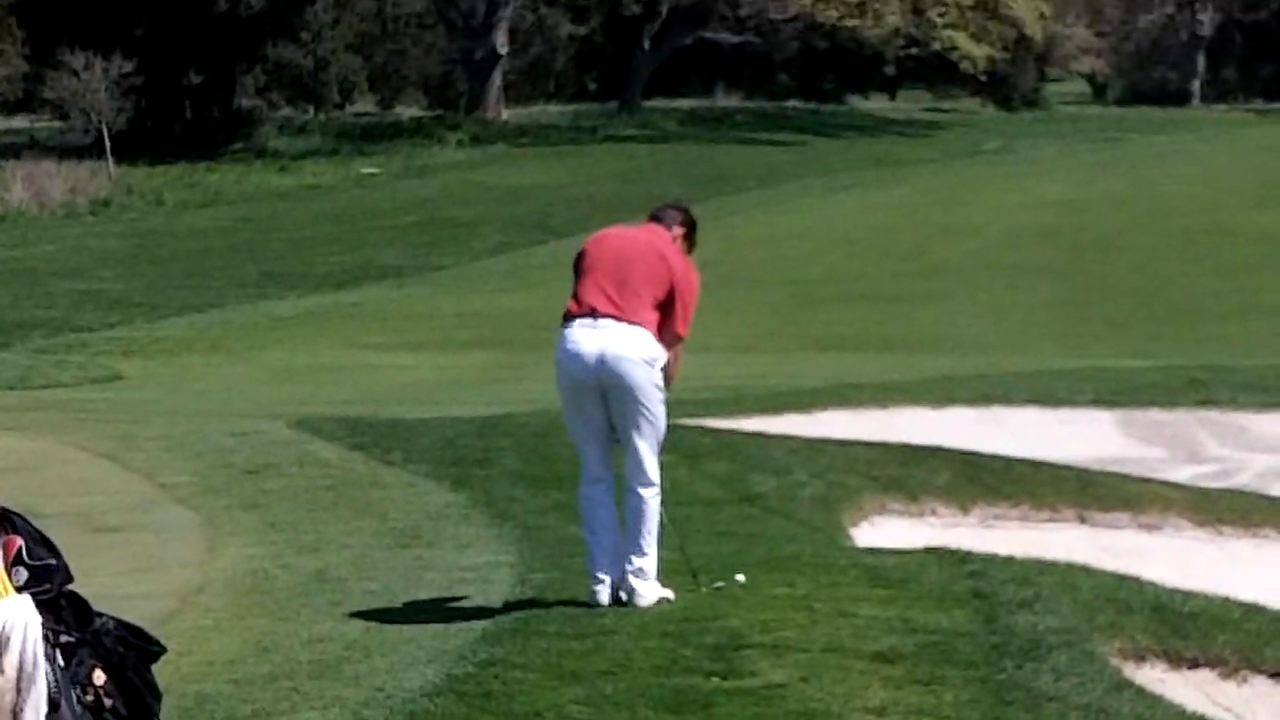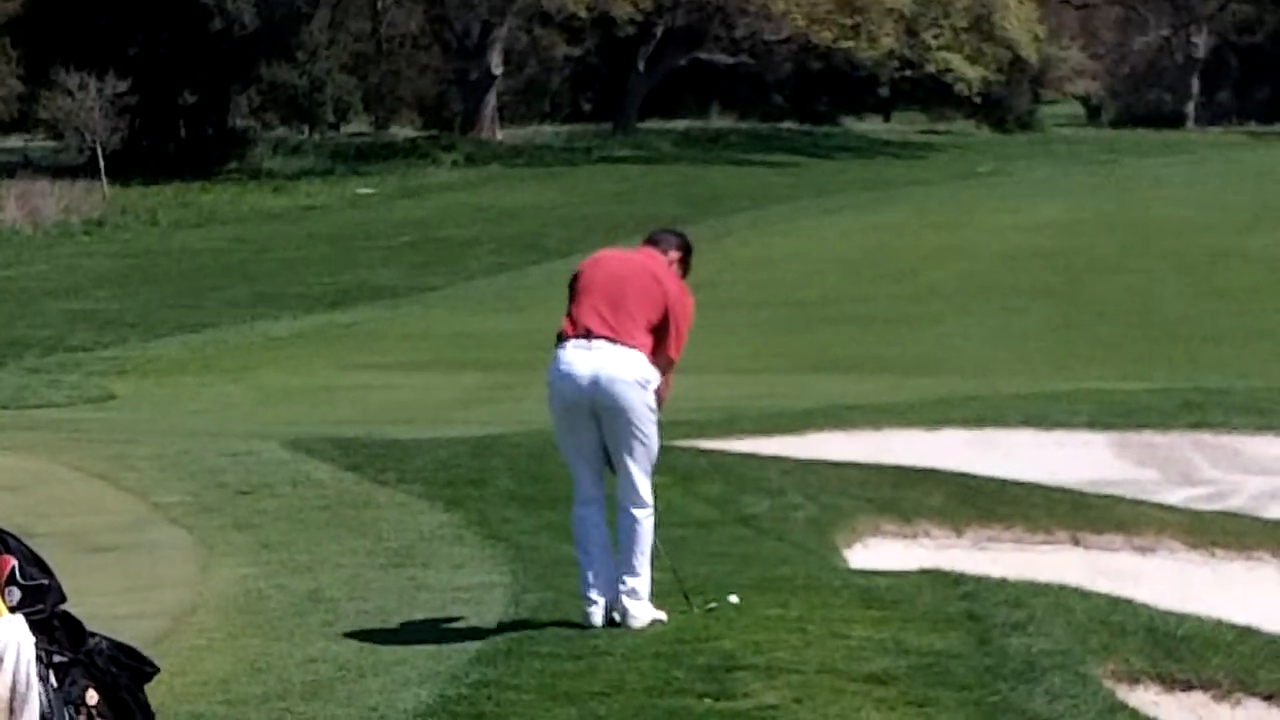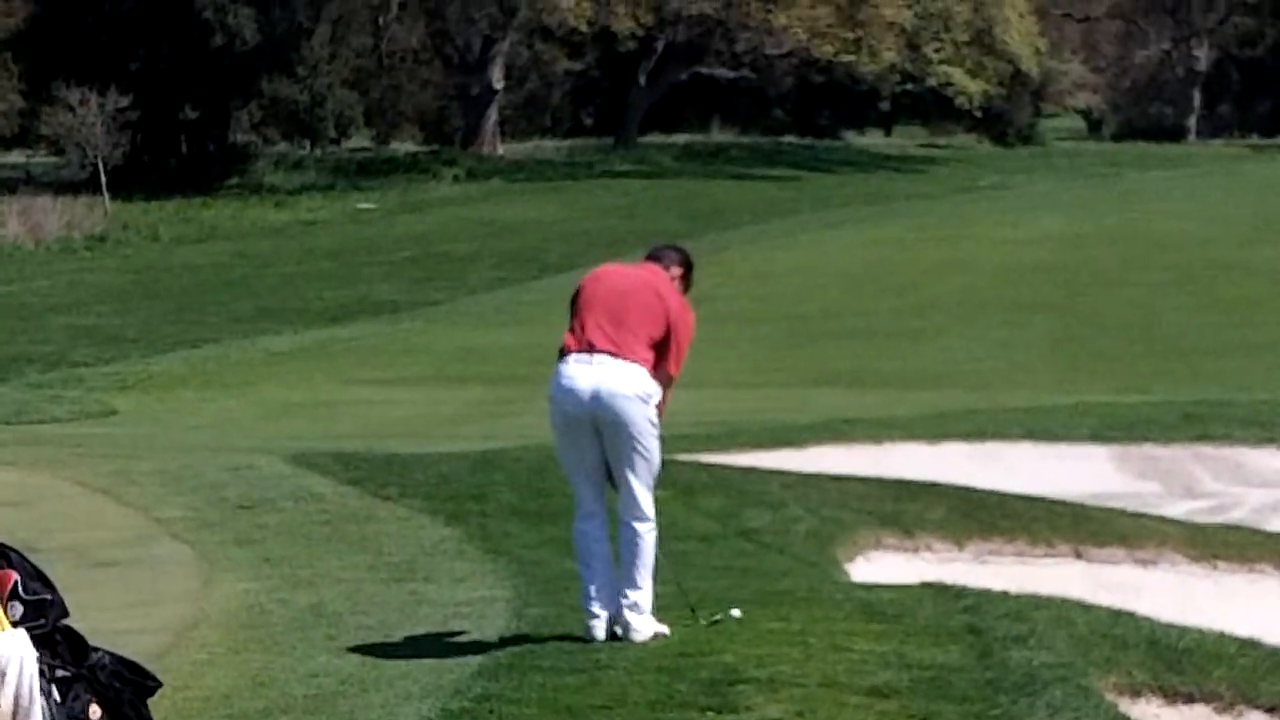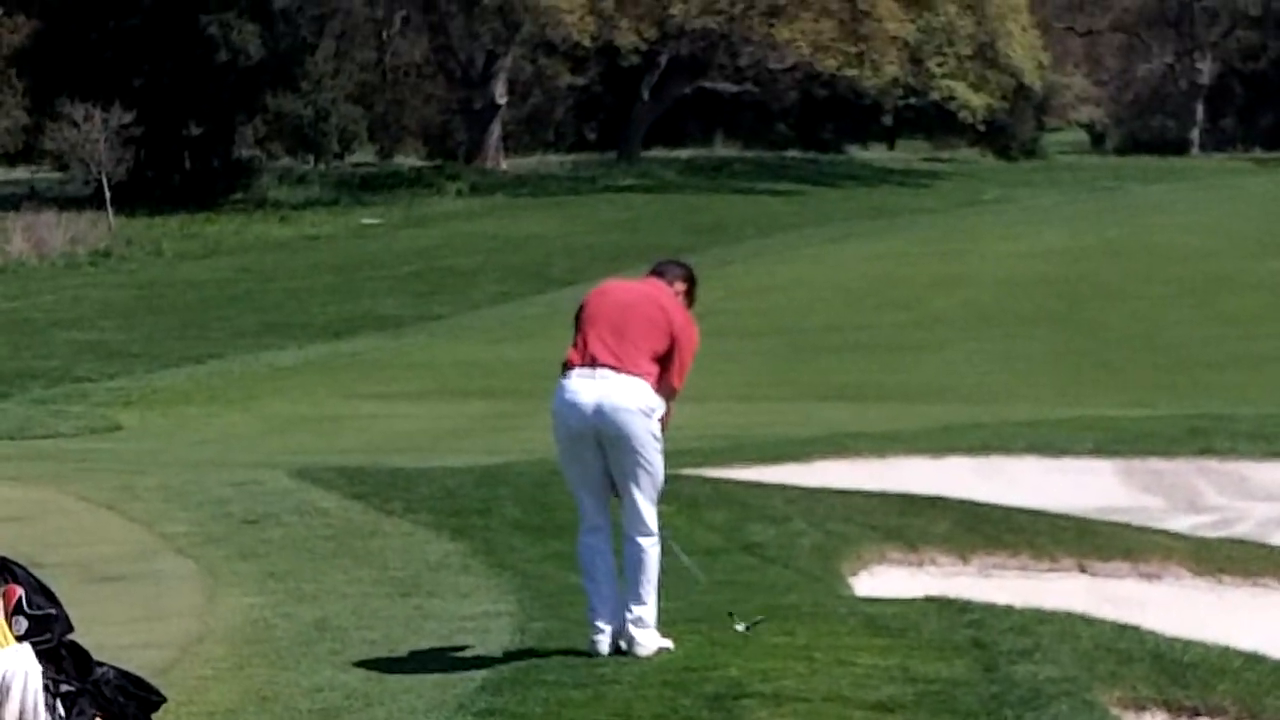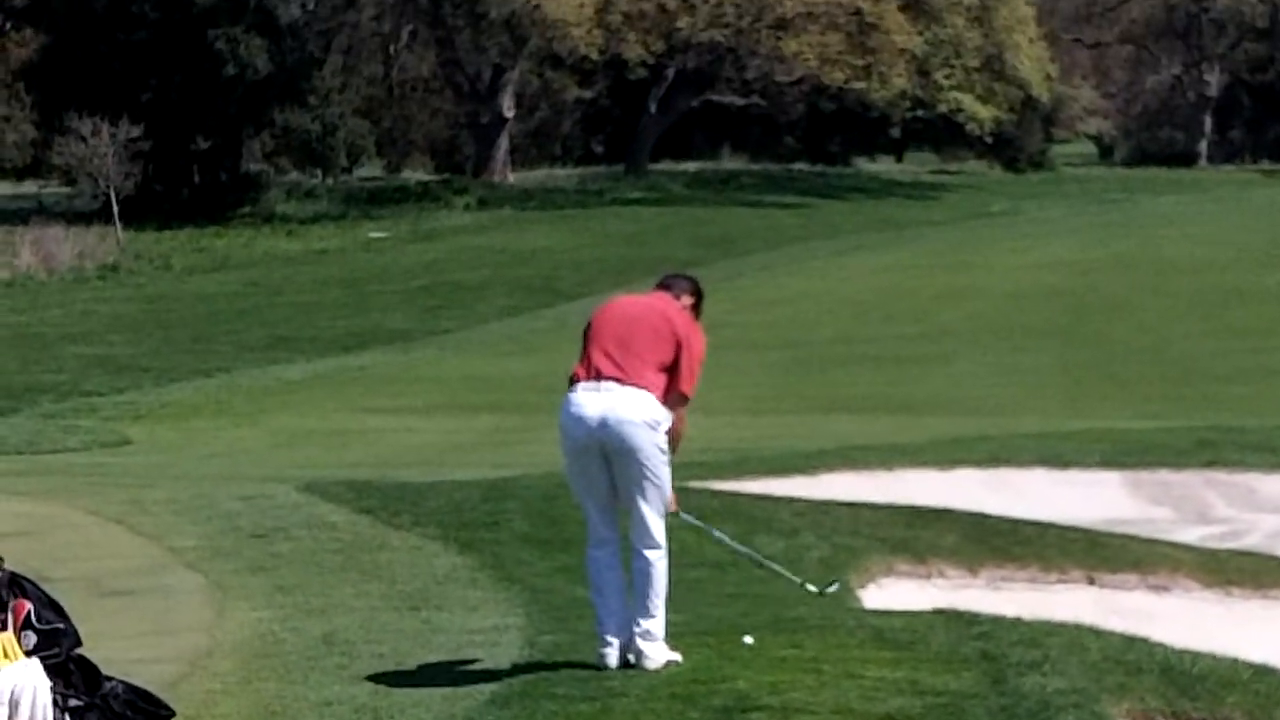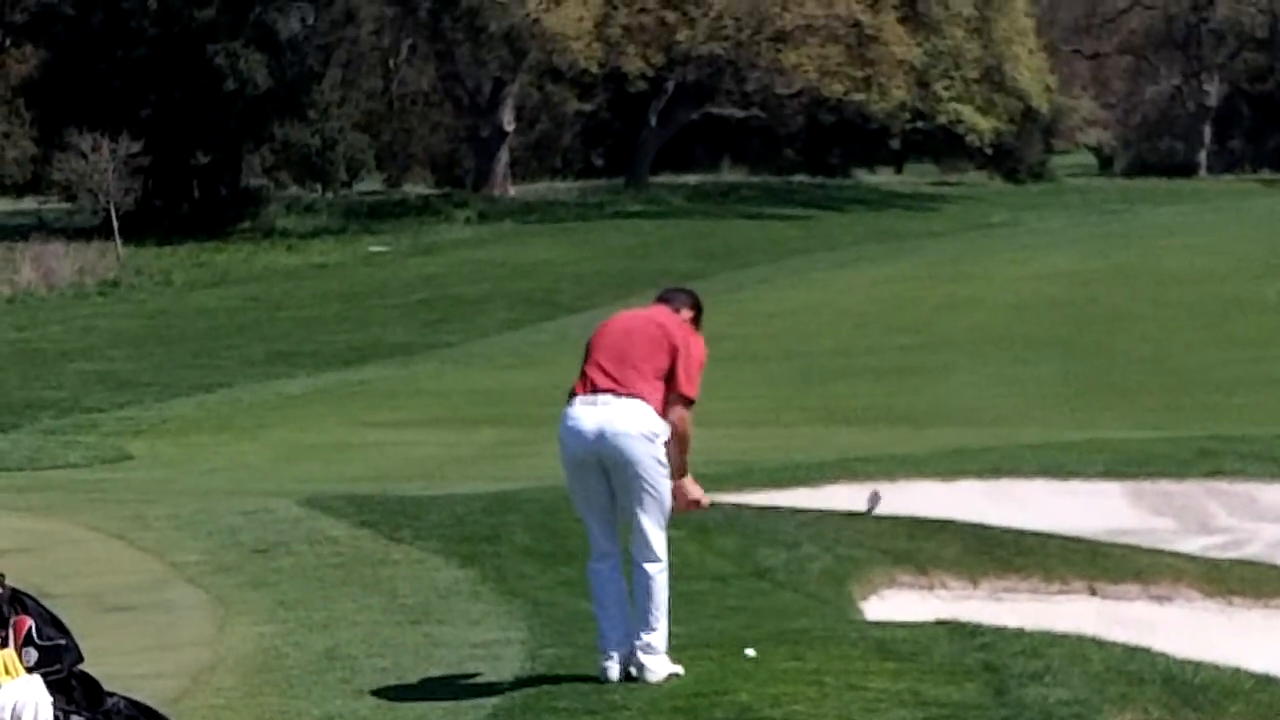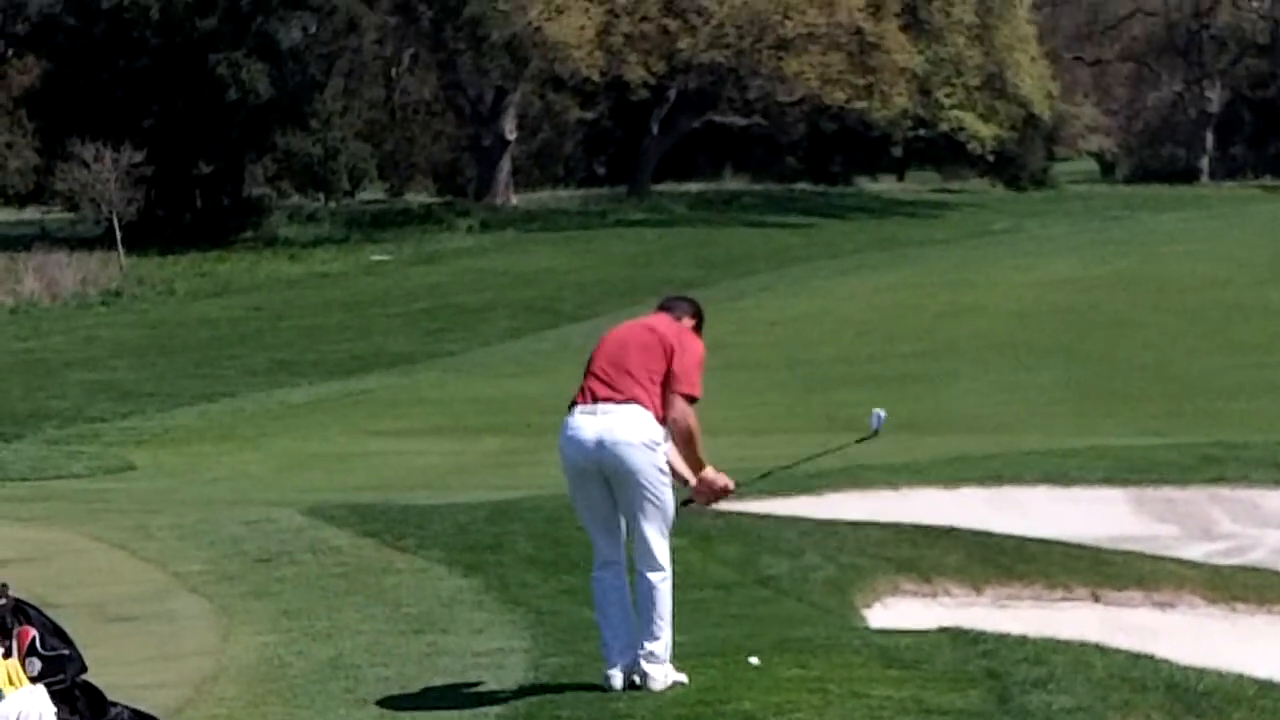
dt=0.1s
person 1, frame 1
left shoulder: (599, 239)
right shoulder: (680, 265)
right elbow: (671, 348)
right wrist: (657, 399)
left hip: (575, 343)
right hip: (631, 347)
left knee: (594, 474)
right knee: (643, 477)
left ankle: (604, 582)
right ankle: (640, 583)
person 1, frame 2
left shoulder: (595, 261)
right shoulder: (675, 289)
right elbow: (662, 370)
right wrist: (646, 423)
left hip: (568, 365)
right hip: (624, 368)
left knee: (587, 494)
right knee: (636, 498)
left ankle: (597, 602)
right ankle: (633, 604)
person 1, frame 3
left shoulder: (597, 276)
right shoulder: (677, 305)
right elbow: (662, 385)
right wrist: (647, 436)
left hip: (570, 379)
right hip: (625, 383)
left knee: (588, 509)
right knee: (637, 512)
left ankle: (599, 616)
right ankle: (635, 617)
person 1, frame 4
left shoulder: (601, 292)
right shoulder: (681, 318)
right elbow: (665, 398)
right wrist: (648, 456)
left hip: (572, 393)
right hip: (628, 396)
left knee: (593, 524)
right knee: (642, 526)
left ankle: (604, 631)
right ankle: (640, 632)
person 1, frame 5
left shoulder: (609, 307)
right shoulder: (688, 328)
right elbow: (675, 409)
right wrist: (663, 484)
left hip: (578, 406)
right hip: (634, 409)
left knee: (601, 537)
right knee: (649, 539)
left ankle: (612, 644)
right ankle: (649, 645)
person 1, frame 6
left shoulder: (613, 324)
right shoulder: (687, 336)
right elbow: (676, 417)
left wrist: (674, 479)
right wrist: (681, 479)
left hip: (576, 421)
right hip: (627, 421)
left knee: (603, 549)
right knee: (650, 550)
left ankle: (614, 657)
right ankle: (650, 657)
person 1, frame 7
left shoulder: (616, 334)
right shoulder: (685, 340)
right elbow: (677, 415)
left wrist: (688, 477)
right wrist: (702, 471)
left hip: (577, 429)
right hip: (629, 429)
left knee: (606, 559)
right knee: (653, 559)
left ankle: (618, 666)
right ankle: (653, 666)
